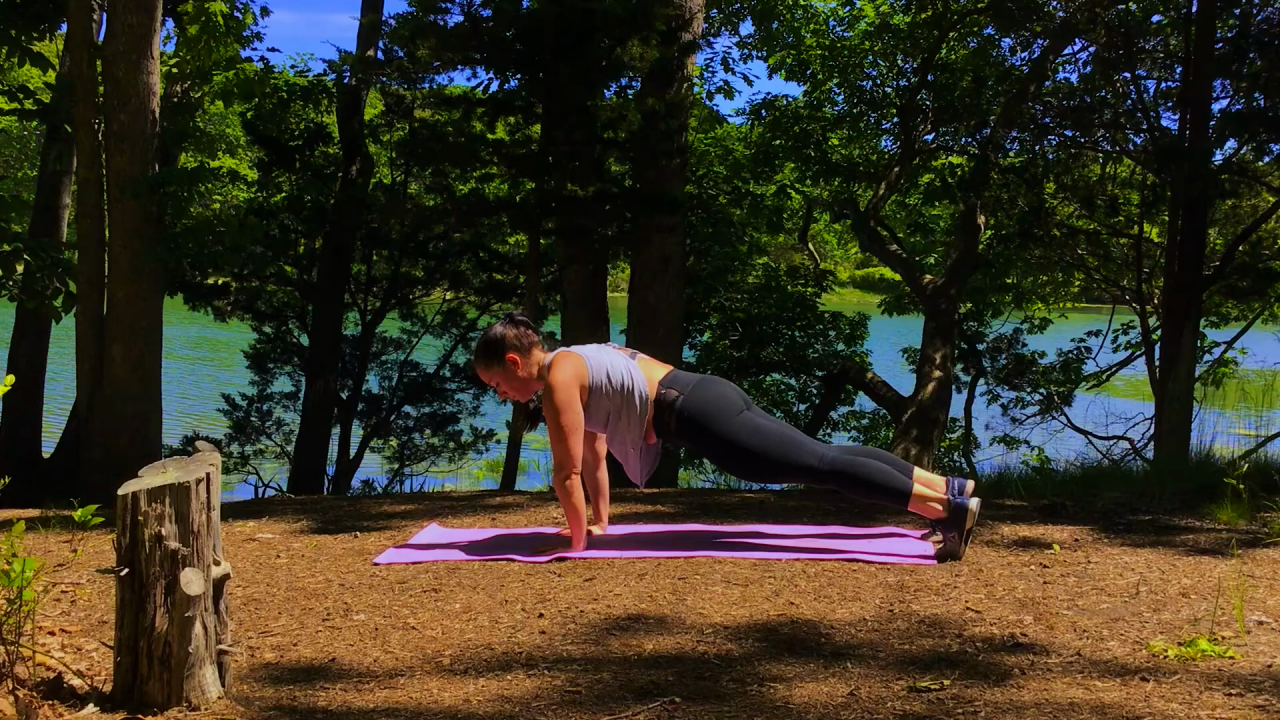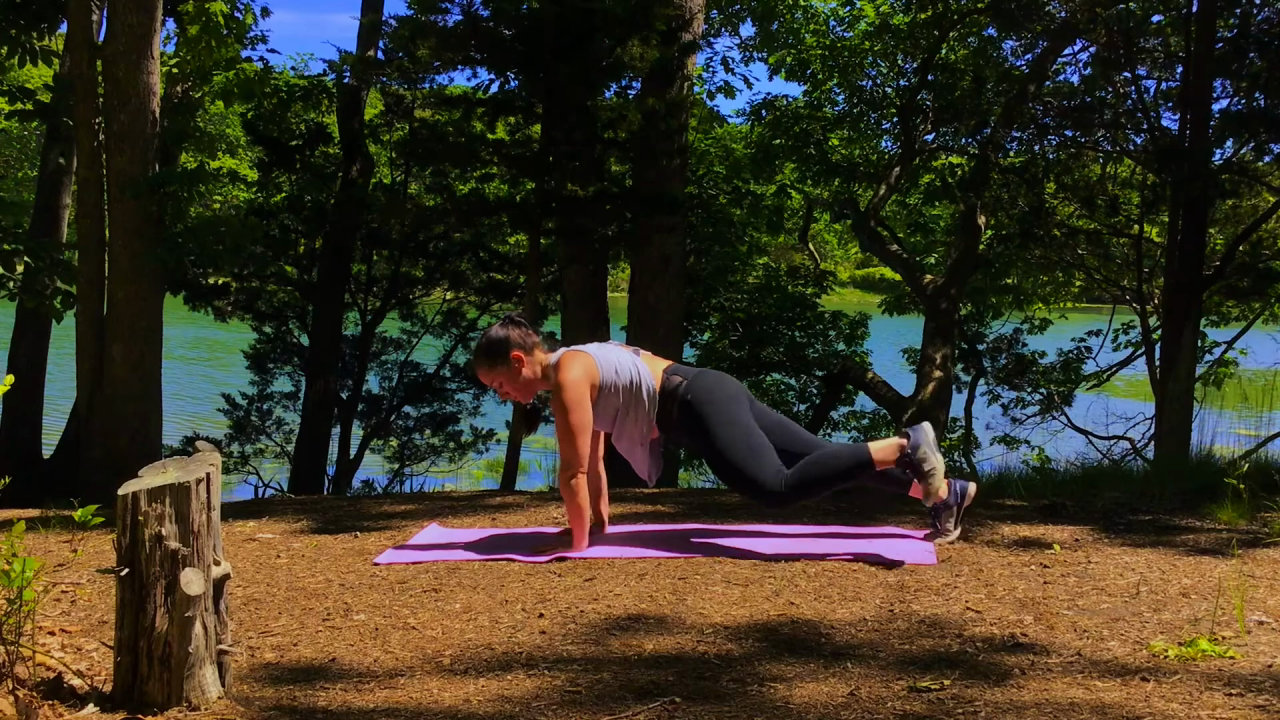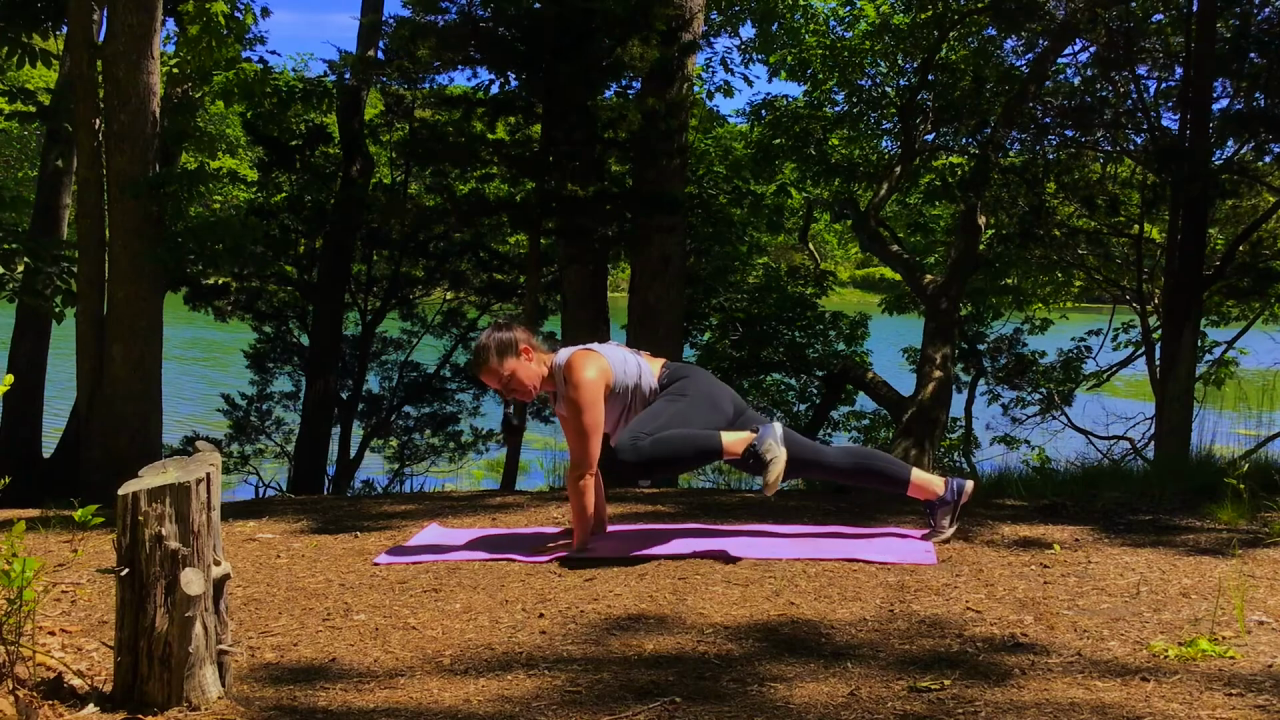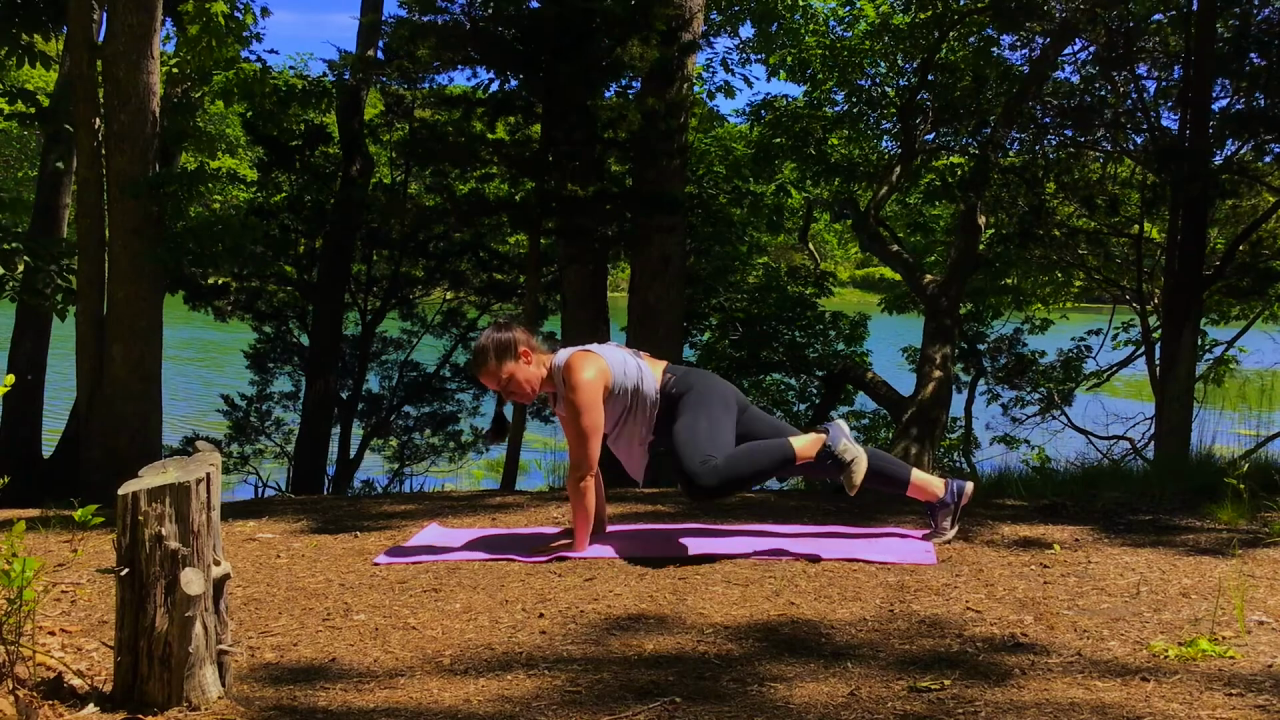
dt=0.3s
person 1, frame 1
left shoulder: (557, 378)
right shoulder: (574, 365)
left elbow: (567, 472)
right elbow: (593, 458)
left wrist: (577, 541)
right wrist: (600, 522)
left hip: (701, 414)
right hip: (711, 396)
left knee: (819, 465)
right knee: (822, 456)
left ankle: (951, 509)
right ankle: (945, 486)
person 1, frame 2
left shoulder: (565, 376)
right shoulder: (574, 366)
left elbow: (574, 471)
right elbow: (594, 459)
left wrist: (578, 543)
right wrist: (600, 521)
left hip: (701, 403)
right hip: (711, 396)
left knee: (779, 487)
right knee: (818, 457)
left ankle: (906, 447)
right ankle: (941, 494)
person 1, frame 3
left shoulder: (580, 372)
right shoulder: (555, 389)
left elbow: (584, 468)
right elbow: (584, 460)
left wrist: (580, 539)
right wrist: (599, 521)
left hip: (695, 392)
right hip: (704, 403)
left knee: (631, 453)
right knee: (819, 460)
left ankle: (752, 444)
right ankle: (943, 488)
person 1, frame 4
left shoulder: (578, 373)
right shoulder: (556, 389)
left elbow: (584, 470)
right elbow: (584, 464)
left wrist: (580, 544)
right wrist: (599, 521)
left hip: (698, 396)
right hip: (705, 401)
left knee: (702, 480)
right knee: (826, 464)
left ankle: (822, 441)
right ankle: (943, 491)
